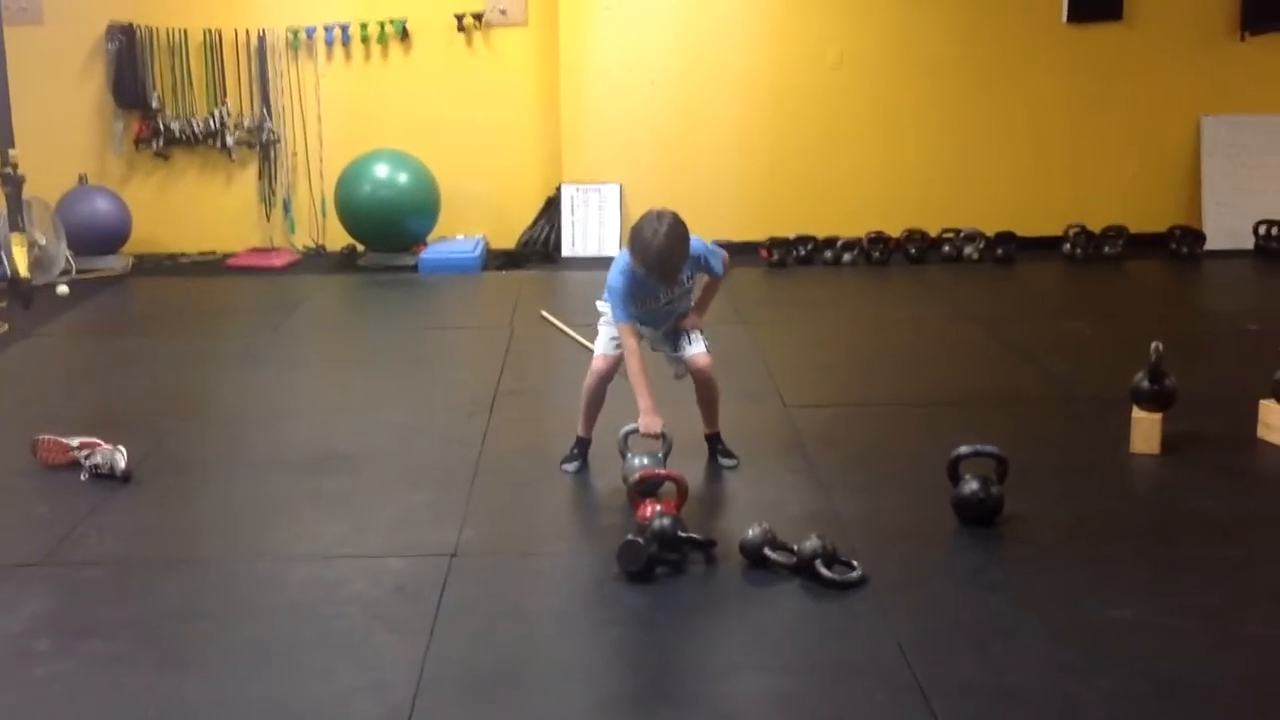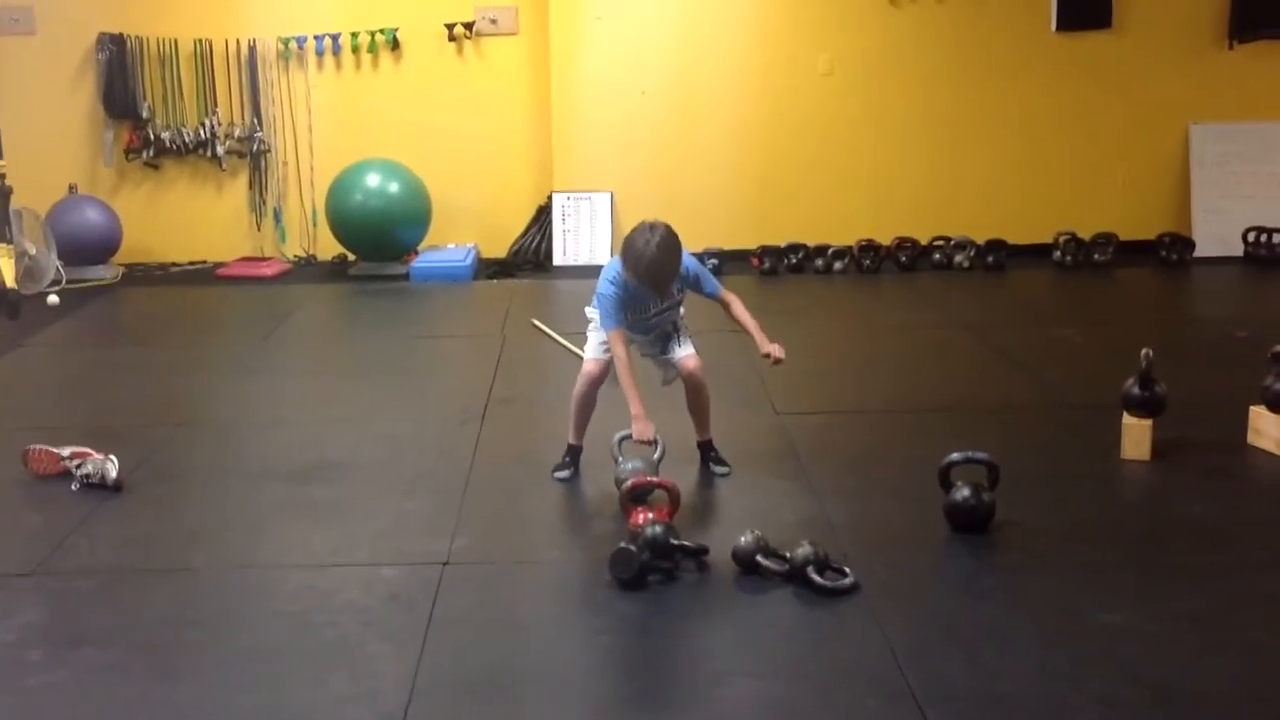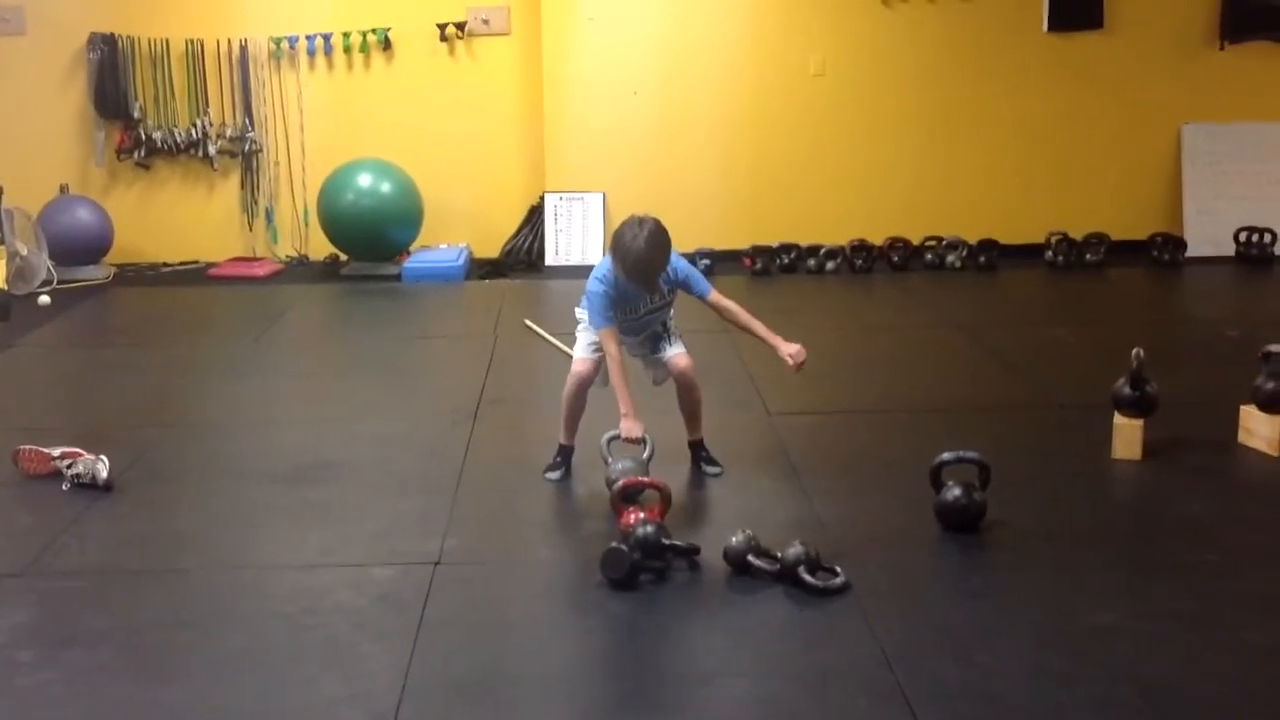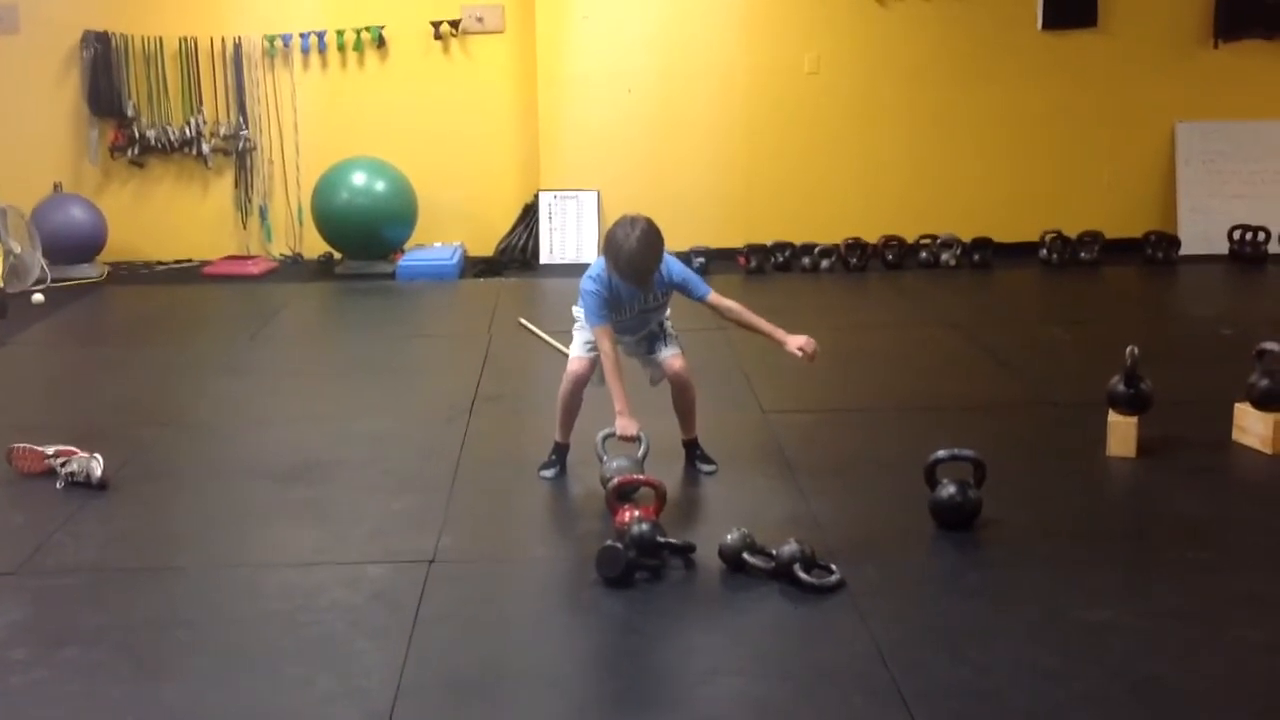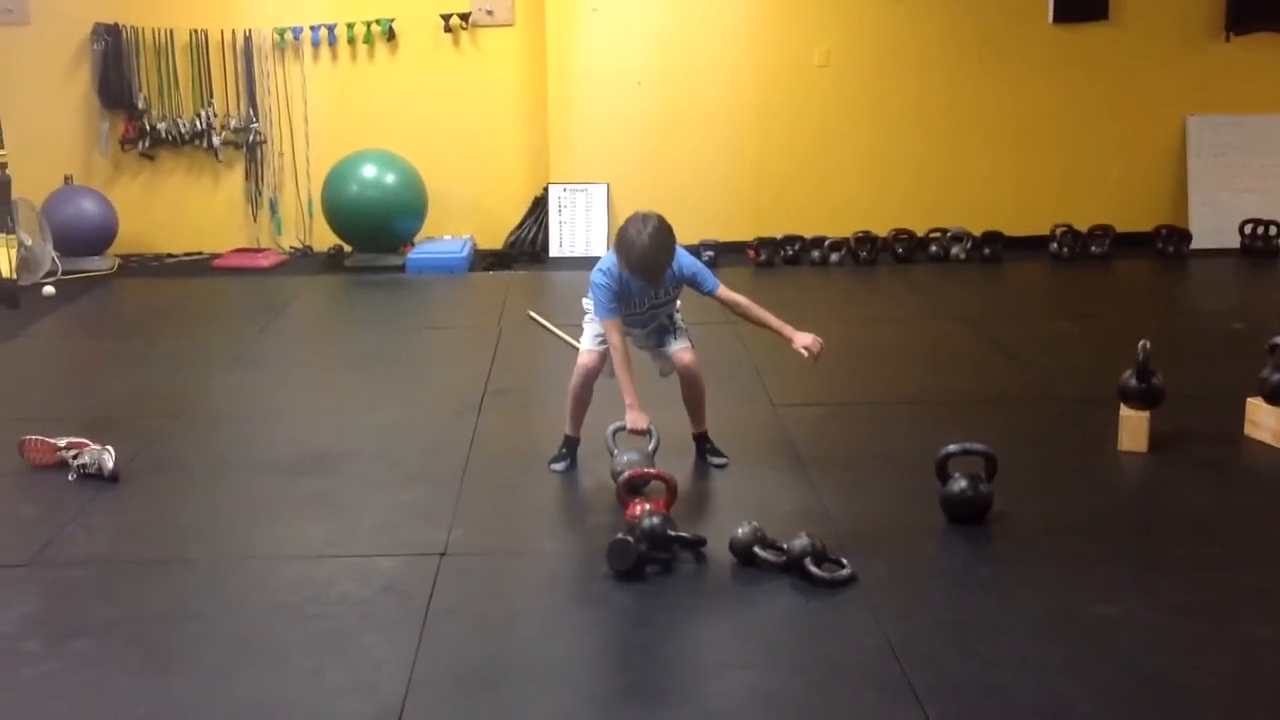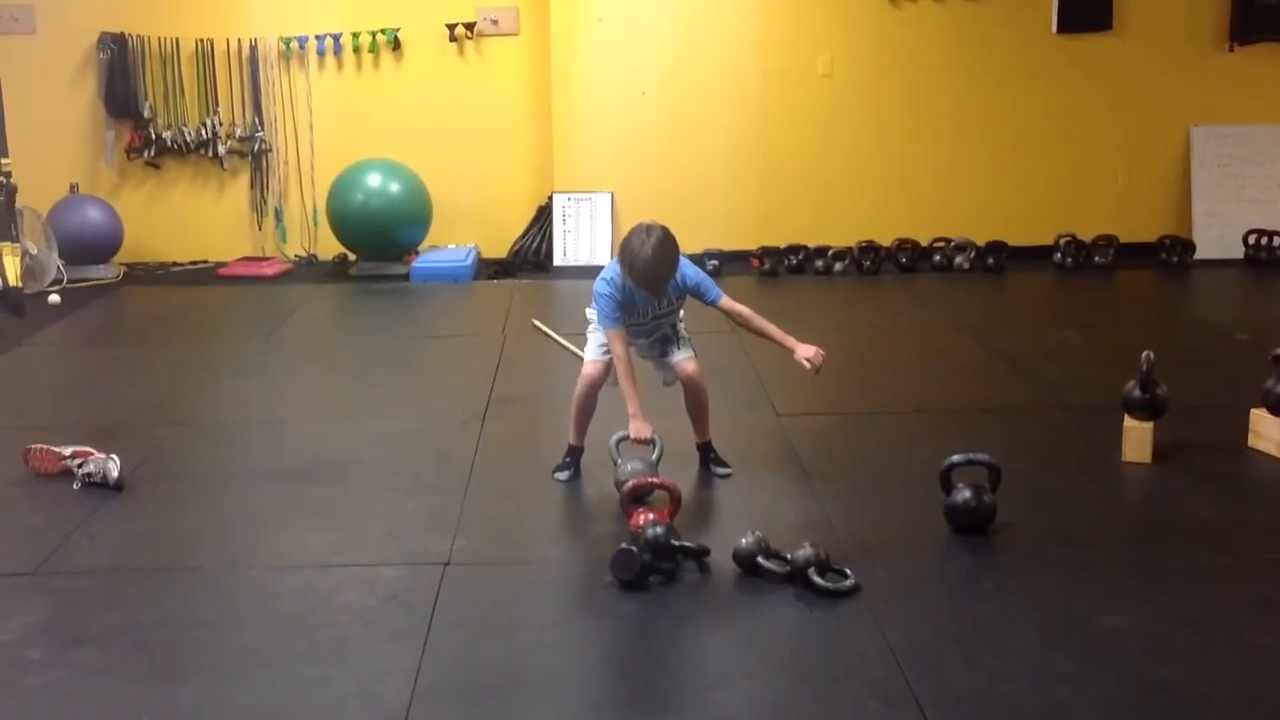
dt=0.5s
person 1, frame 1
left shoulder: (696, 250)
right shoulder: (621, 275)
left elbow: (723, 263)
right elbow: (631, 346)
left wrist: (698, 312)
right wrist: (647, 409)
left hip: (674, 318)
right hip: (623, 315)
left knee: (702, 366)
right knee: (601, 368)
left ankle: (714, 440)
right ankle: (581, 442)
person 1, frame 2
left shoulder: (686, 266)
right shoulder: (611, 282)
left elbow: (727, 299)
right elbow: (620, 352)
left wrist: (761, 340)
right wrist: (639, 416)
left hip: (663, 325)
right hip: (612, 322)
left knee: (693, 370)
right knee: (591, 373)
left ankle: (707, 448)
right ankle: (572, 450)
person 1, frame 3
left shoulder: (674, 266)
right shoulder: (601, 282)
left elbow: (722, 305)
right elbow: (612, 351)
left wrist: (779, 344)
right wrist: (628, 415)
left hip: (653, 326)
right hip: (601, 325)
left knee: (684, 369)
right knee: (581, 373)
left ankle: (698, 447)
right ankle: (564, 451)
person 1, frame 4
left shoulder: (669, 268)
right shoulder: (594, 281)
left elbow: (724, 306)
right elbow: (607, 349)
left wrist: (785, 338)
right wrist: (622, 413)
left hip: (649, 326)
right hip: (598, 325)
left knee: (679, 371)
right knee: (576, 373)
left ankle: (692, 447)
right ankle: (559, 450)
person 1, frame 5
left shoulder: (681, 262)
right shoulder: (605, 275)
left elbow: (733, 300)
right elbow: (616, 341)
left wrist: (792, 334)
right wrist: (632, 407)
left hip: (659, 318)
right hip: (608, 317)
left knee: (688, 364)
right knee: (587, 365)
left ankle: (702, 440)
right ankle: (569, 443)
person 1, frame 6
left shoulder: (684, 272)
right shoulder: (608, 285)
left elbow: (736, 311)
right elbow: (620, 352)
left wrist: (794, 346)
right wrist: (636, 417)
left hip: (663, 327)
right hip: (611, 327)
left knee: (692, 374)
right knee: (591, 376)
left ankle: (706, 449)
right ankle: (573, 453)
